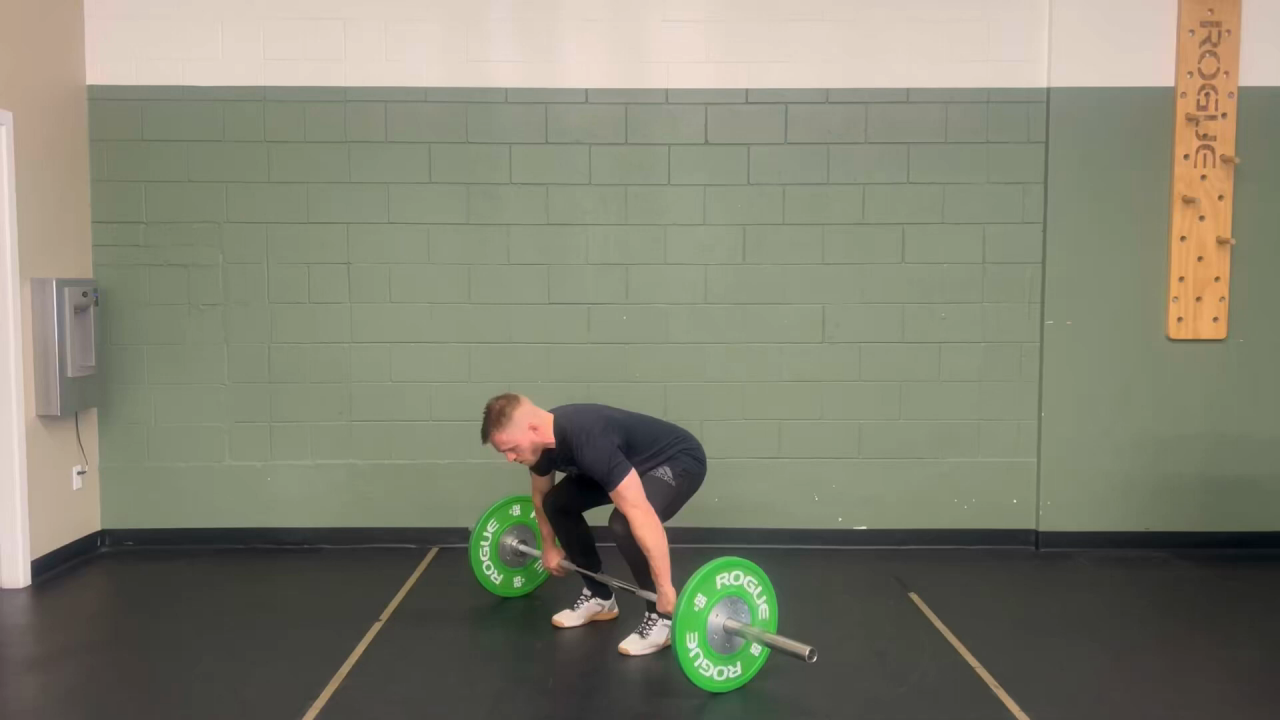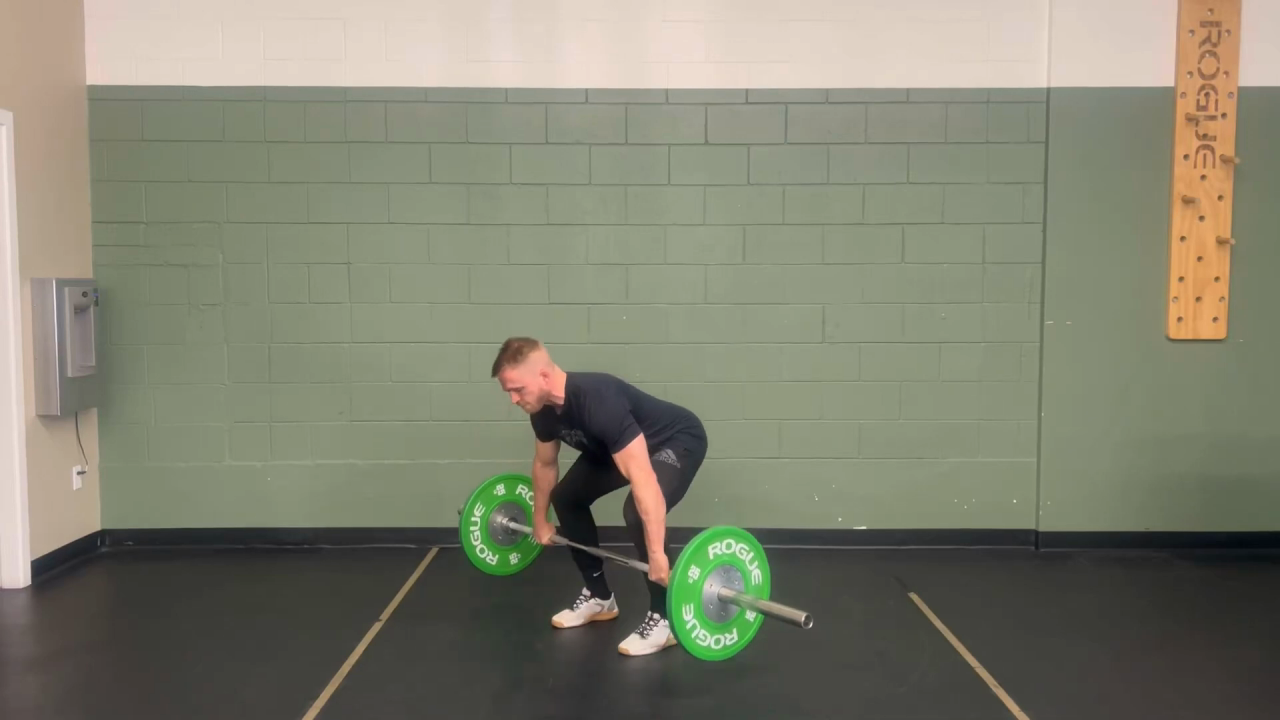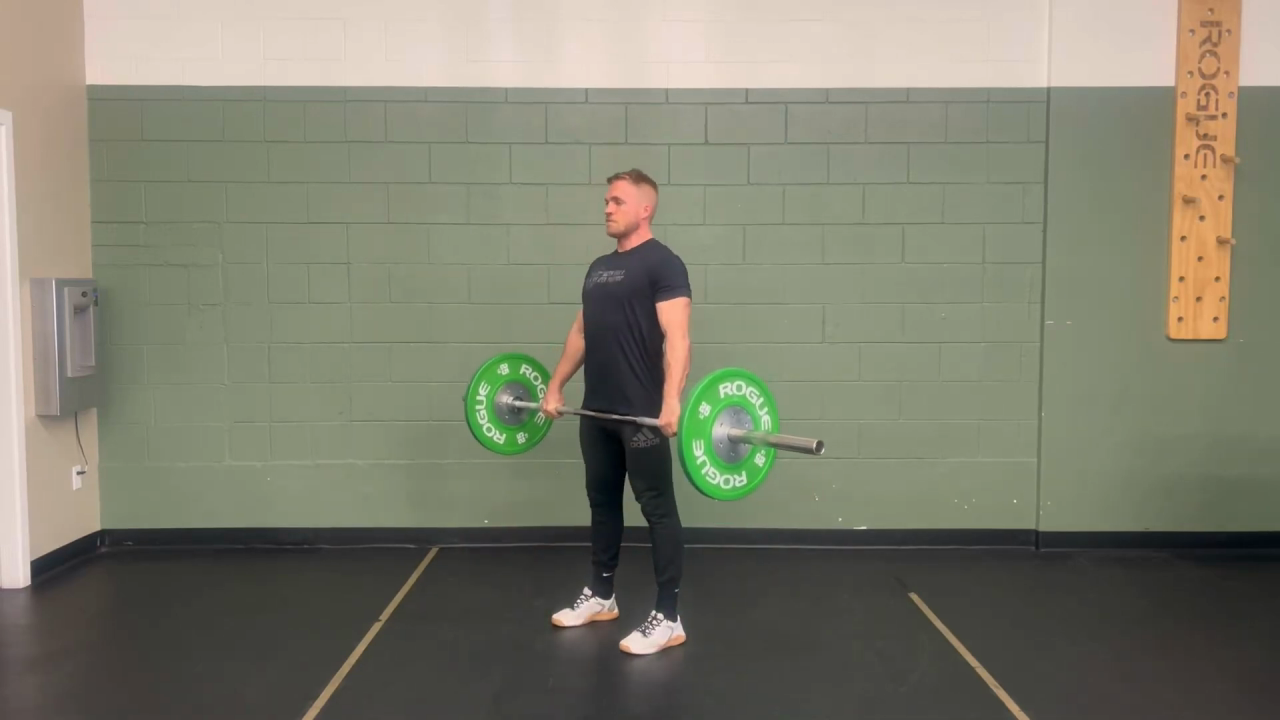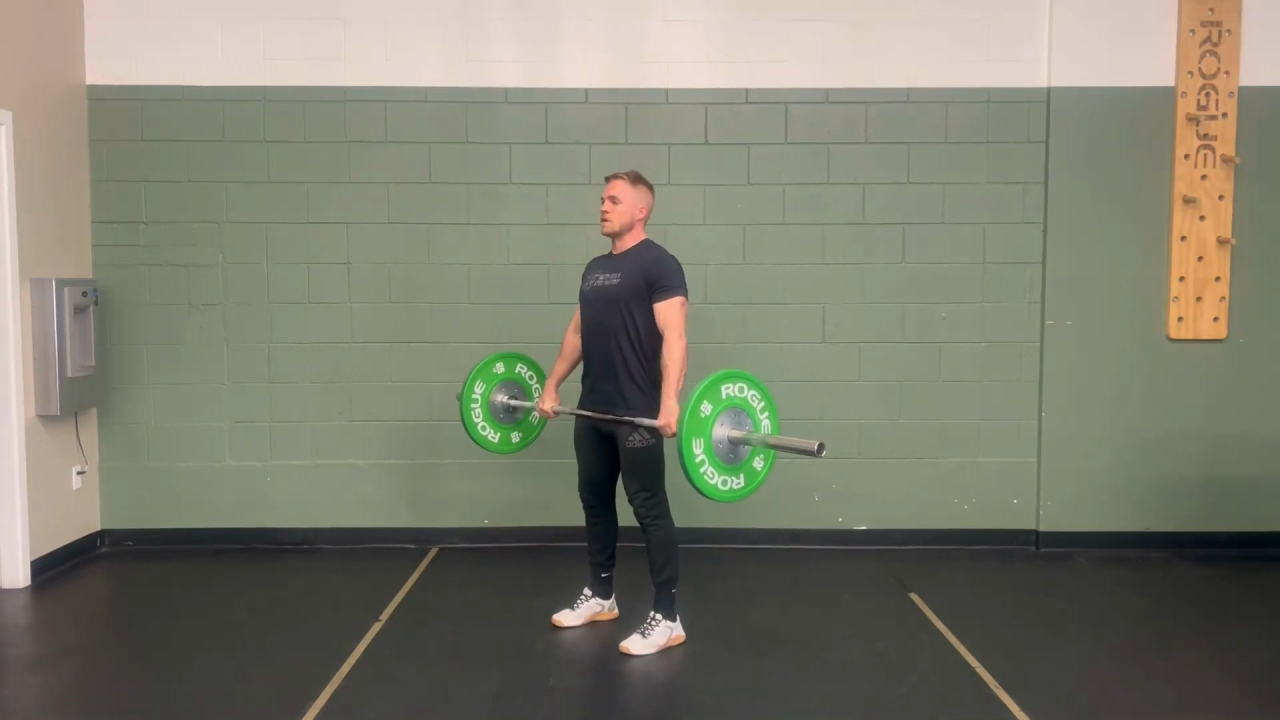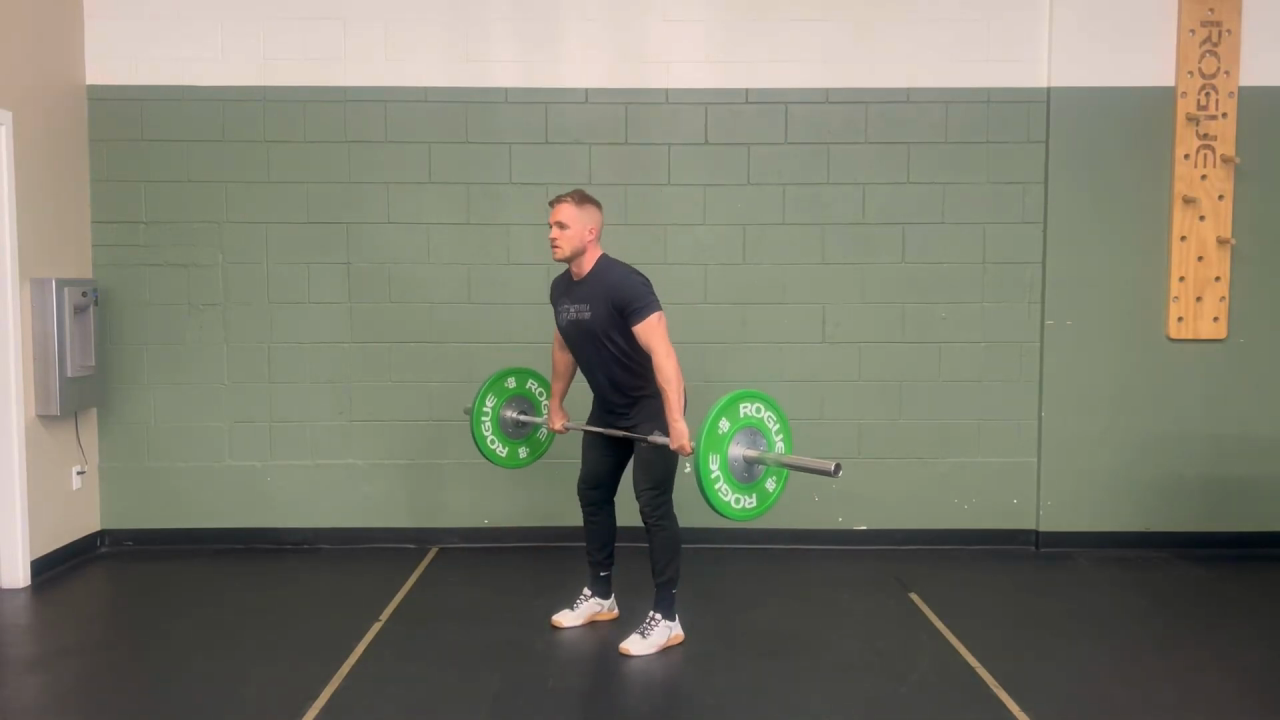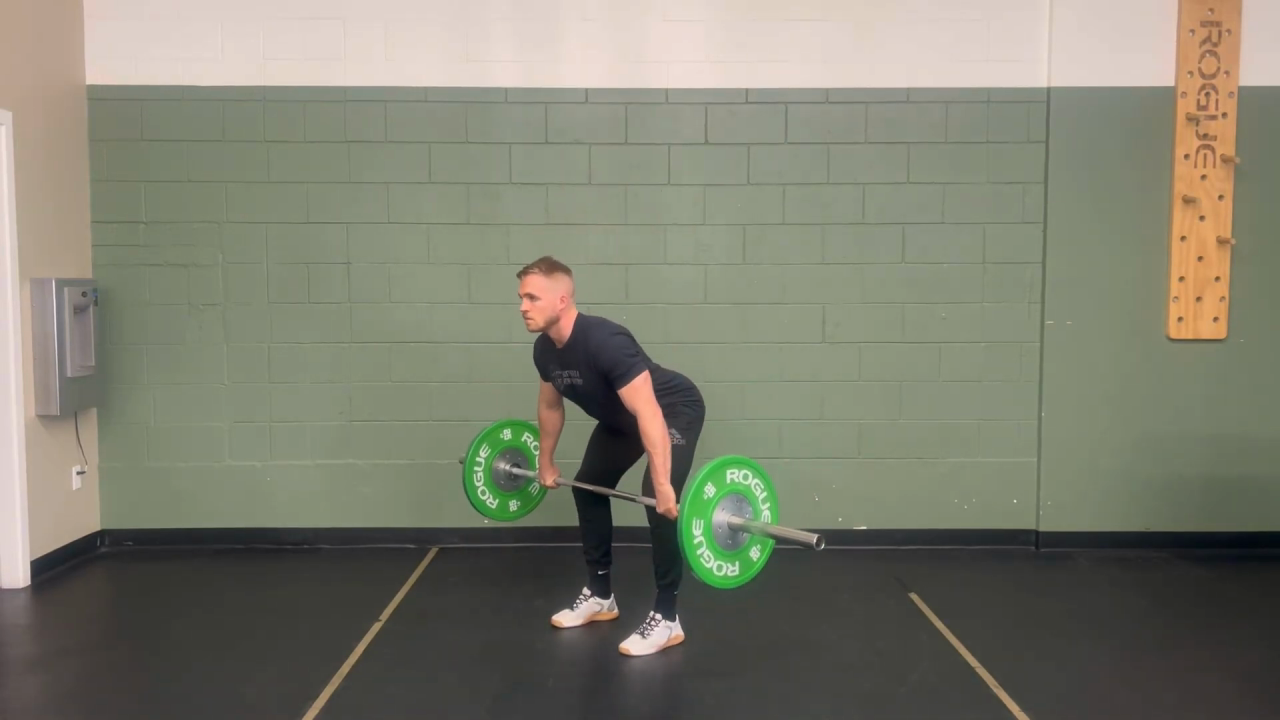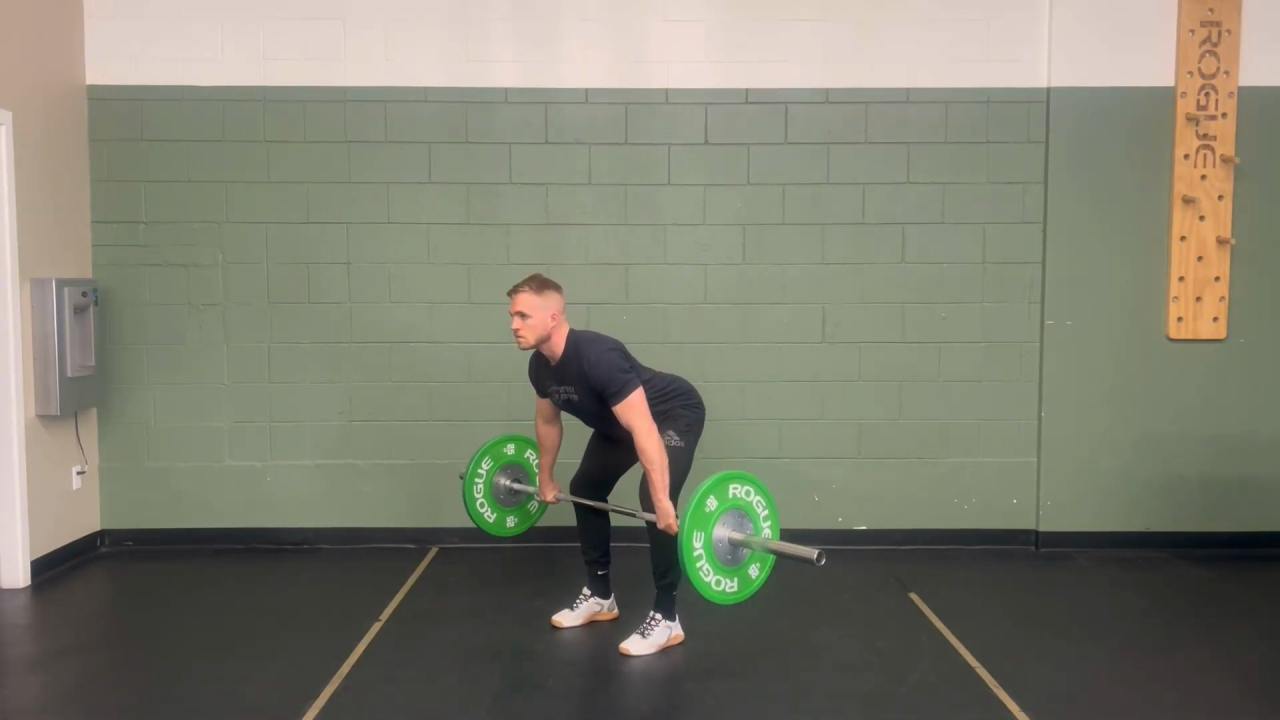
dt=0.7s
person 1, frame 1
left shoulder: (588, 440)
right shoulder: (539, 441)
left elbow: (640, 514)
right elbow: (541, 495)
left wrist: (665, 588)
right wrist: (549, 547)
left hip: (678, 460)
left knee: (623, 524)
right knee: (557, 503)
left ankle: (662, 617)
right ankle: (599, 596)
person 1, frame 2
left shoulder: (599, 402)
right shoulder: (544, 410)
left elbow: (643, 478)
right elbow: (544, 464)
left wrist: (657, 555)
right wrist: (540, 521)
left hip: (678, 440)
left knee: (637, 513)
right knee: (565, 496)
left ankle: (662, 618)
right ankle: (599, 596)
person 1, frame 3
left shoulder: (662, 263)
right shoulder: (599, 267)
left elbow: (677, 337)
right elbow: (581, 332)
left wrist: (672, 402)
right wrist: (554, 387)
left hip: (641, 412)
right hip: (596, 408)
left knee: (657, 507)
right knee: (602, 501)
left ankle: (668, 618)
right ankle: (600, 595)
person 1, frame 4
left shoulder: (658, 264)
right shoulder: (595, 268)
left elbow: (673, 337)
right elbow: (578, 332)
left wrist: (670, 402)
right wrist: (551, 386)
left hip: (637, 413)
right hip: (592, 409)
left knee: (649, 508)
right knee: (594, 500)
left ankle: (667, 618)
right ankle: (600, 595)
person 1, frame 5
left shoulder: (623, 283)
right shoulder: (560, 289)
left elbow: (662, 353)
right elbow: (564, 349)
left wrist: (676, 422)
right wrist: (556, 404)
left hip: (652, 407)
right hip: (609, 409)
left knee: (652, 503)
right knee: (592, 493)
left ankle: (665, 619)
right ankle: (599, 595)
person 1, frame 6
left shoulder: (605, 342)
right shoulder: (545, 350)
left elbow: (649, 414)
right elbow: (550, 406)
left wrist: (663, 485)
right wrist: (545, 462)
left hip: (675, 409)
right hip: (620, 418)
left knee: (658, 503)
right knee: (587, 488)
left ankle: (666, 618)
right ankle: (599, 595)
person 1, frame 7
left shoulder: (598, 358)
right shoulder: (540, 367)
left elbow: (644, 430)
right elbow: (547, 421)
left wrist: (662, 503)
right wrist: (545, 478)
left hip: (674, 414)
right hip: (618, 420)
left knee: (654, 501)
right knee: (584, 489)
left ankle: (665, 619)
right ankle: (599, 595)
